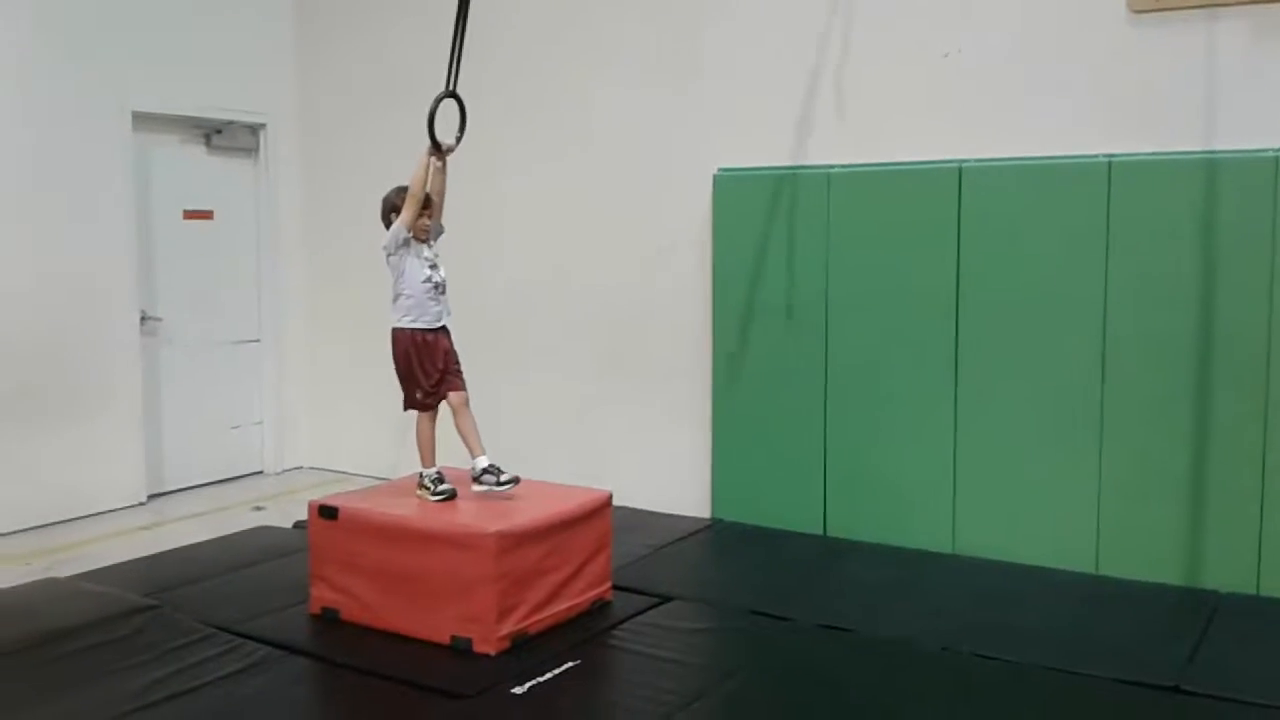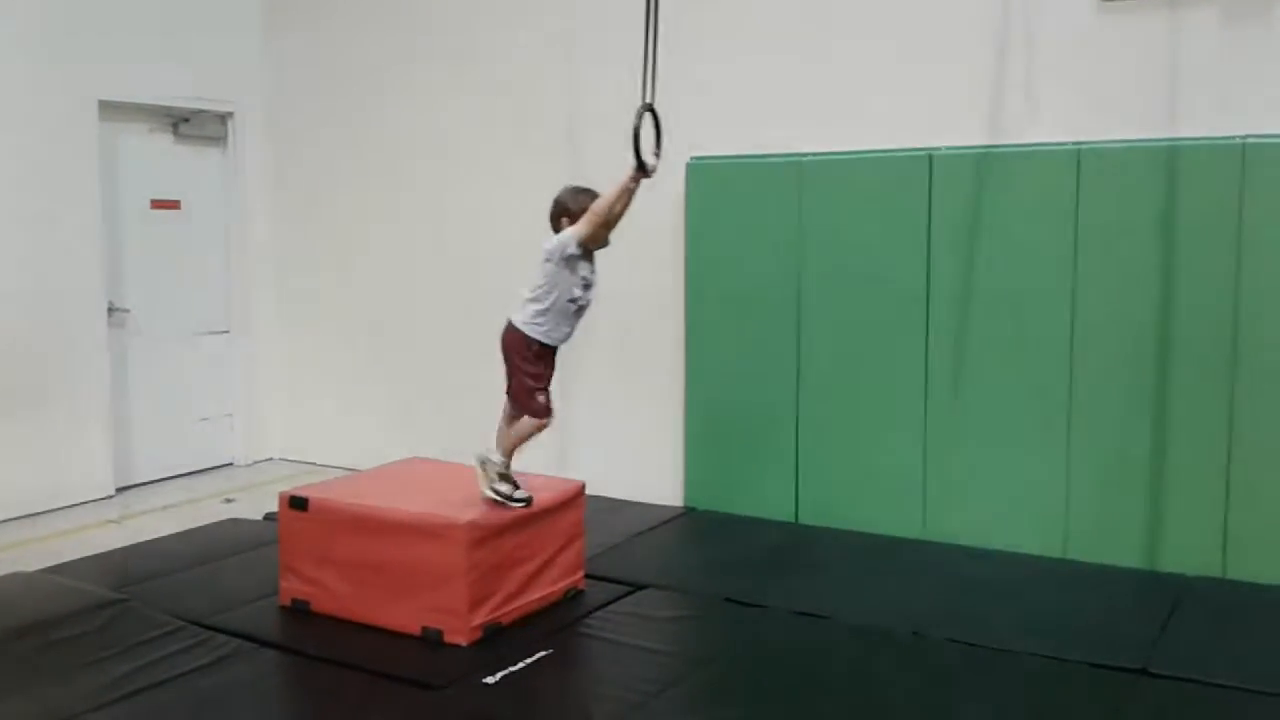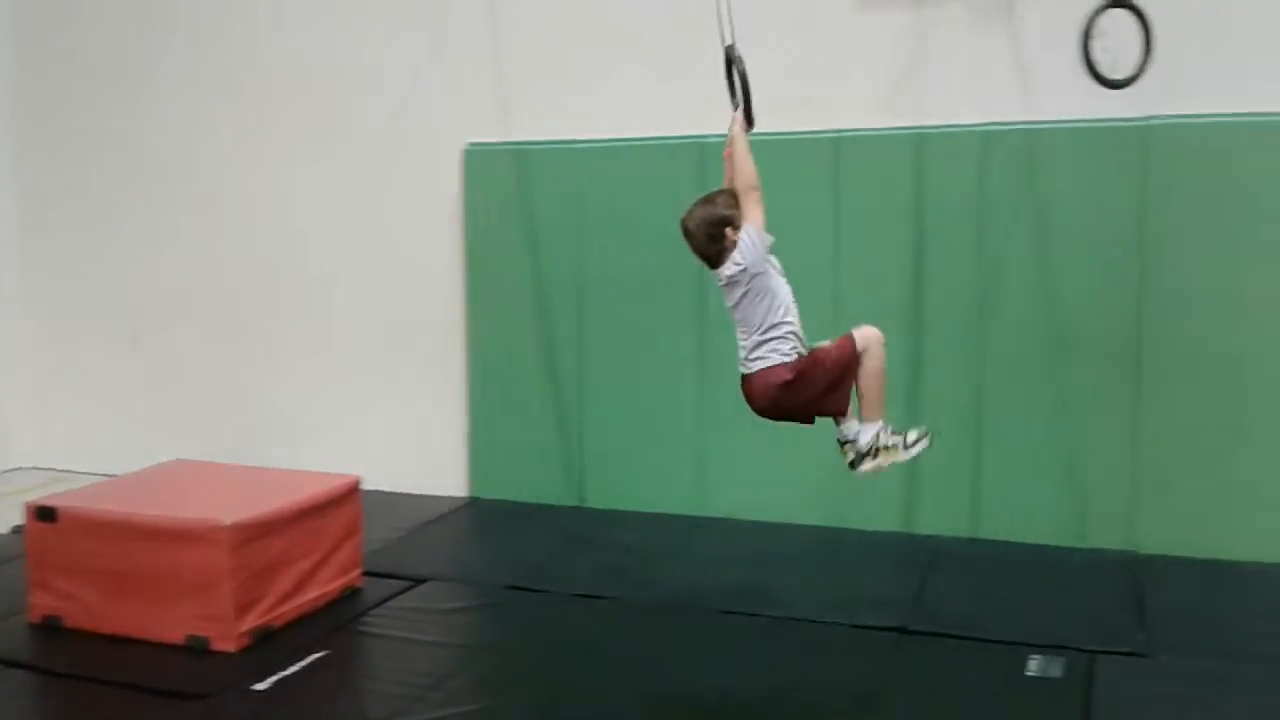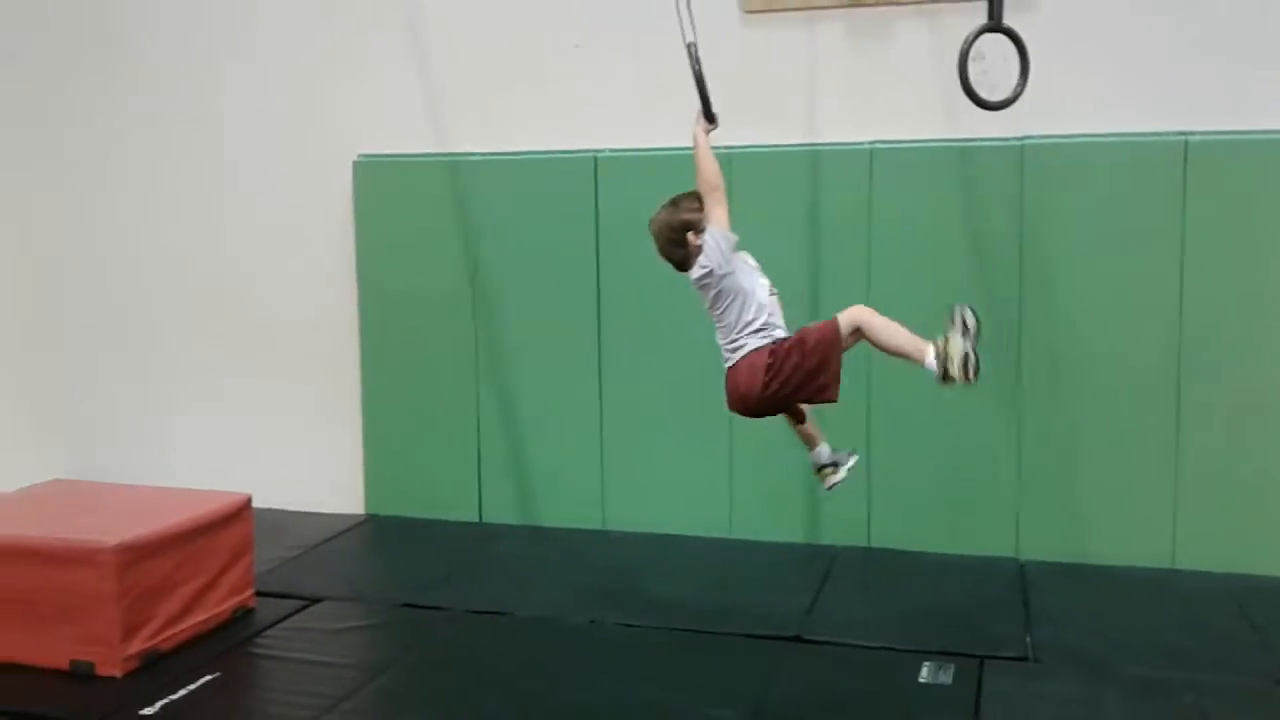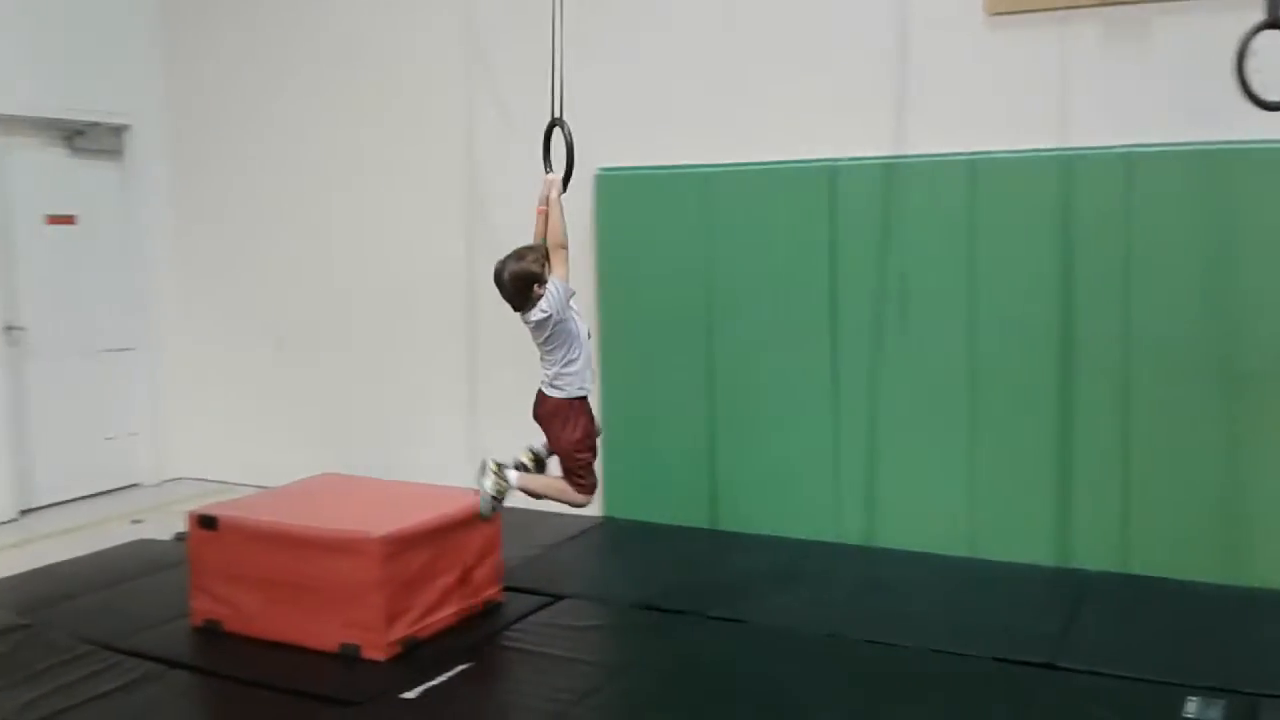
dt=1s
person 1, frame 1
left shoulder: (428, 242)
right shoulder: (396, 245)
left elbow: (436, 198)
right elbow: (413, 197)
left wrist: (441, 162)
right wrist: (427, 156)
left hip: (439, 333)
right hip: (411, 335)
left knee: (460, 400)
right knee: (427, 407)
left ankle: (482, 468)
right ankle: (429, 476)
person 1, frame 2
left shoulder: (586, 254)
right shoulder: (561, 249)
left elbow: (611, 217)
right elbow: (597, 213)
left wrist: (635, 185)
right wrist: (628, 181)
left hip: (543, 343)
right hip: (524, 339)
left knee: (522, 408)
right knee: (539, 416)
left ankle: (499, 477)
right ankle: (494, 464)
person 1, frame 3
left shoulder: (727, 268)
right shoulder: (748, 261)
left elbow: (738, 197)
right elbow: (748, 196)
left wrist: (733, 146)
right wrist: (738, 134)
left hip: (760, 383)
right hip: (777, 384)
left knee: (834, 351)
right knee: (869, 338)
left ankle: (852, 433)
right ankle: (870, 441)
person 1, frame 4
left shoulder: (711, 267)
right shoulder: (714, 261)
left elbow: (709, 197)
right elbow: (714, 192)
left wrist: (703, 137)
right wrist: (700, 137)
left hip: (743, 384)
right hip: (763, 369)
left knee: (790, 395)
right knee: (858, 316)
left ankle: (826, 462)
right ankle: (938, 358)
person 1, frame 5
left shoulder: (540, 307)
right shoulder: (549, 310)
left elbow: (545, 251)
right elbow: (558, 252)
left wrist: (545, 201)
right wrist: (554, 196)
left hip: (555, 399)
right hip: (563, 407)
left knee: (584, 448)
right knee: (581, 493)
left ankle: (527, 461)
right ankle: (508, 476)
